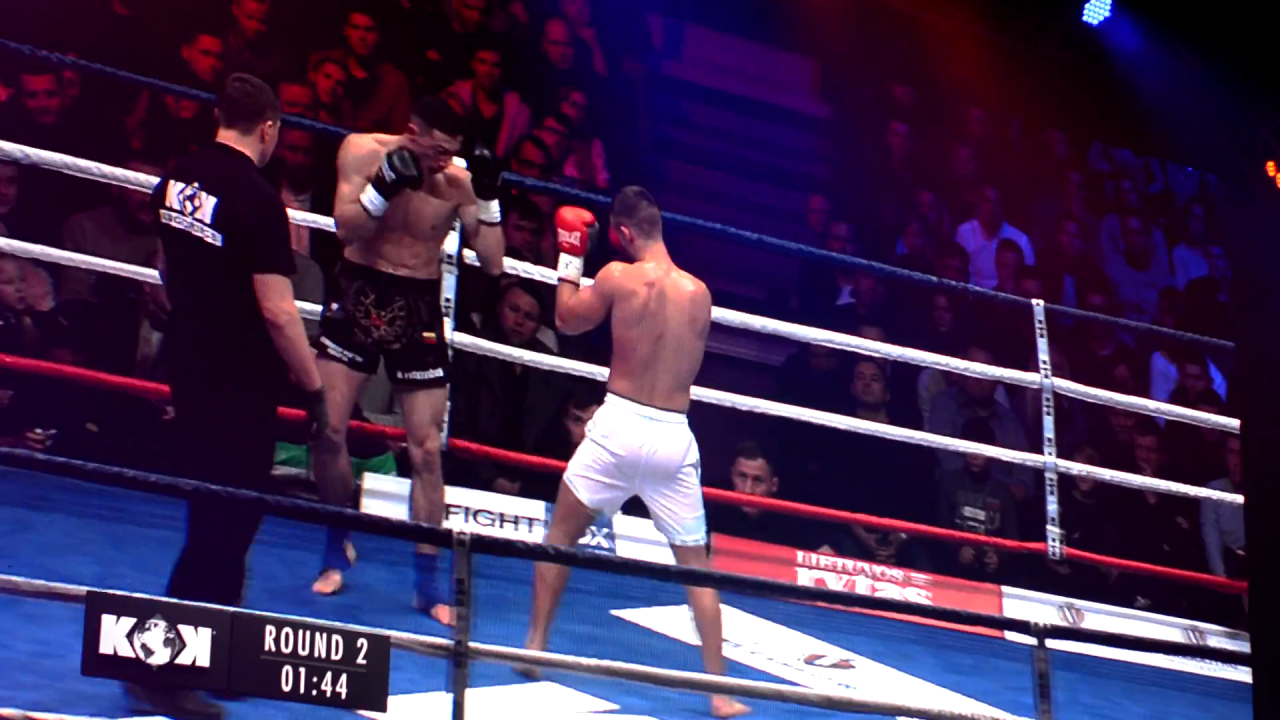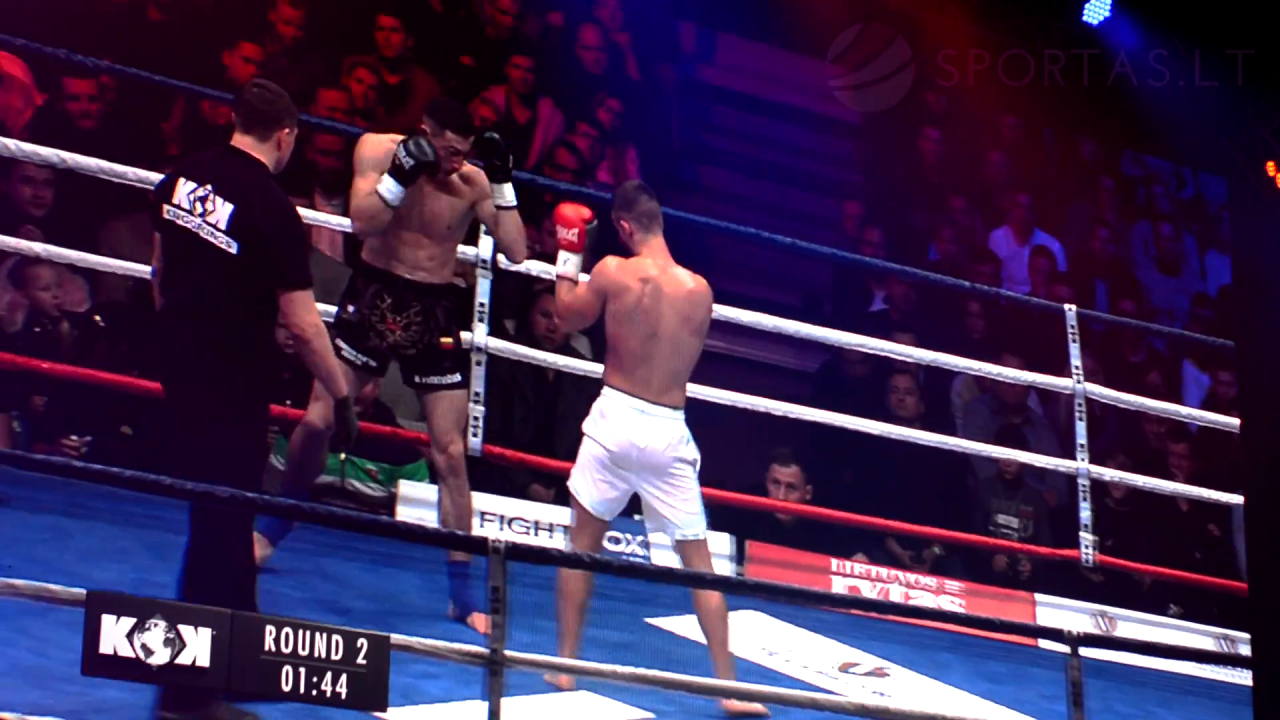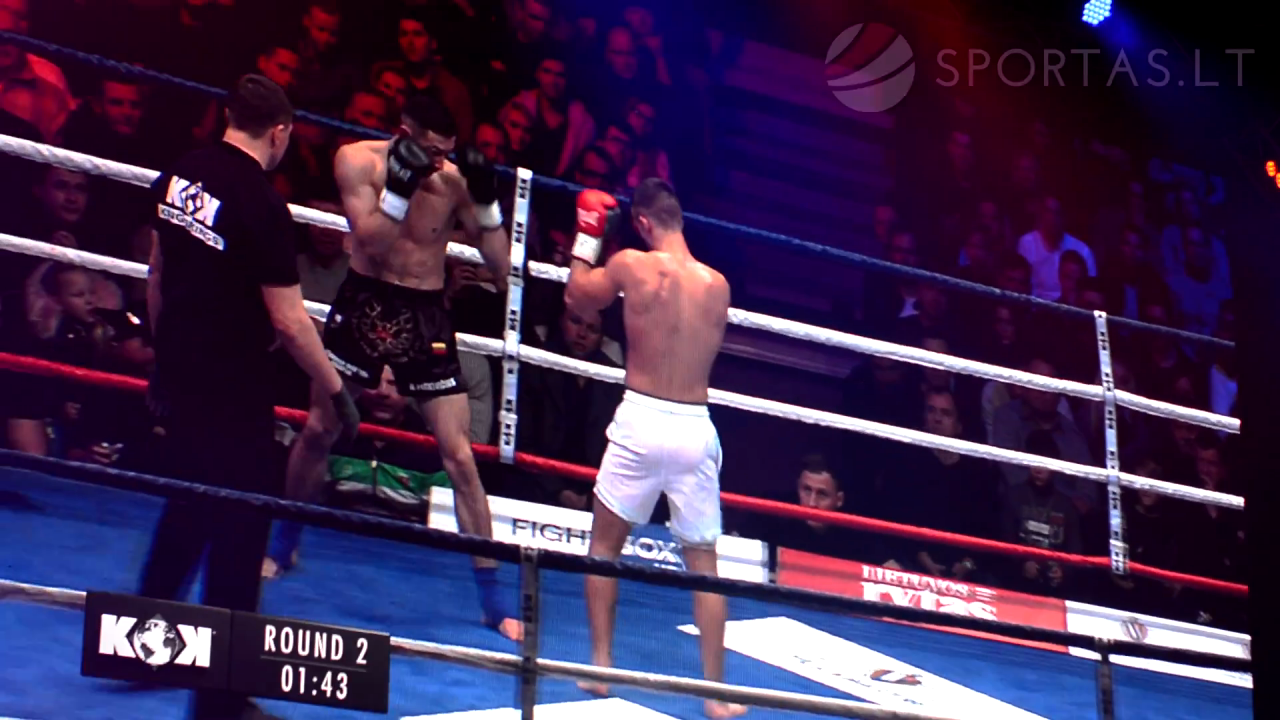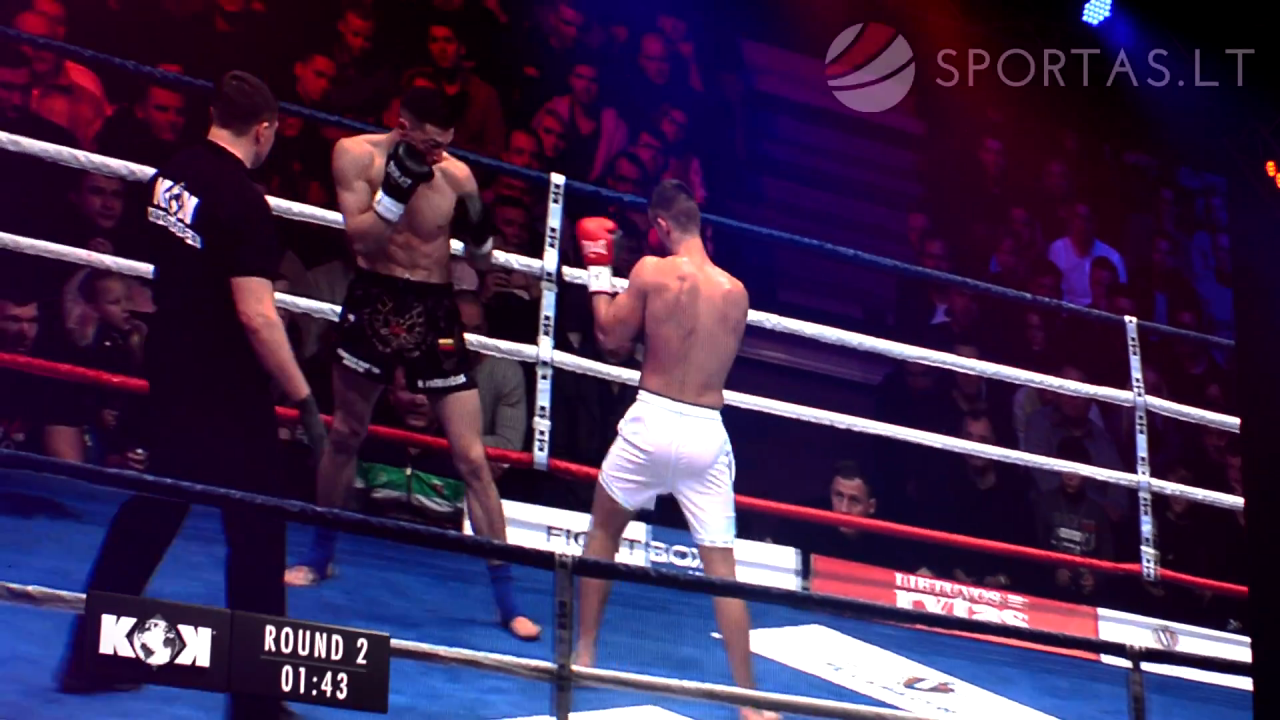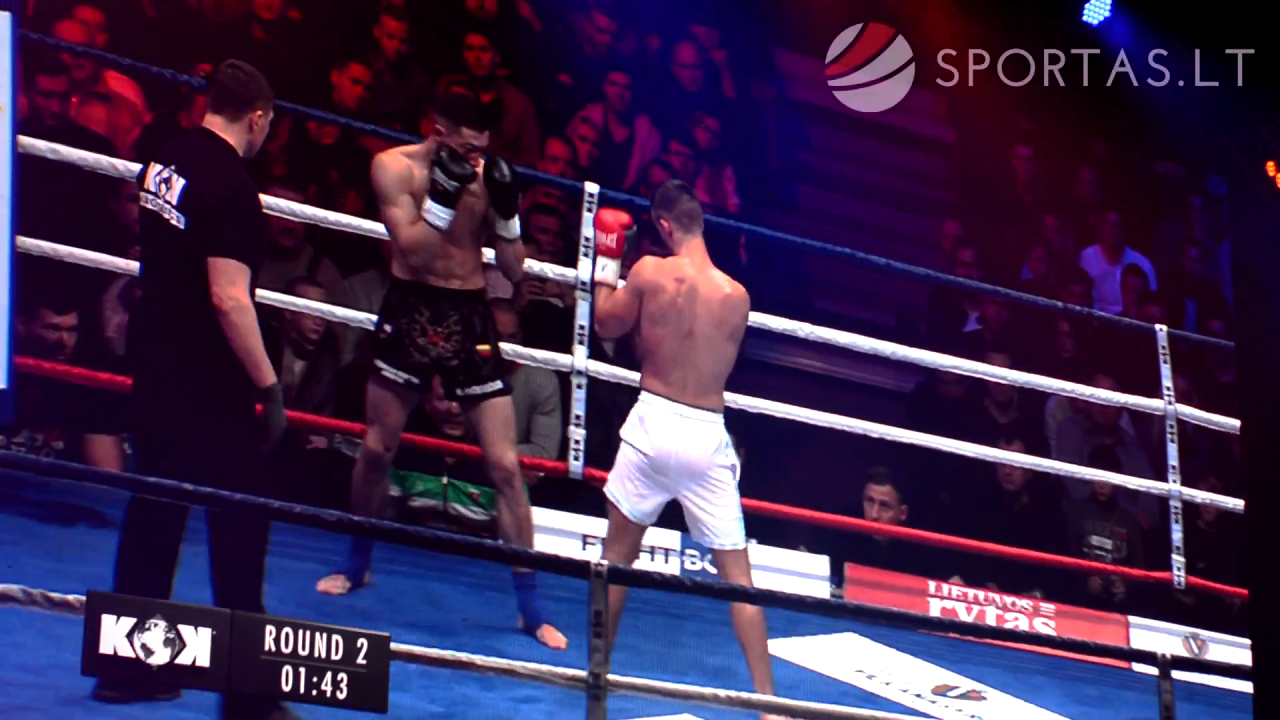
dt=0.2s
person 1, frame 1
left shoulder: (177, 176)
right shoulder: (258, 199)
right elbow: (277, 313)
right wrist: (316, 389)
left hip: (189, 364)
right hip: (237, 378)
left knee: (215, 508)
right knee: (227, 519)
person 1, frame 2
left shoulder: (182, 176)
right shoulder: (272, 209)
left elbow: (159, 271)
right elbow: (303, 326)
right wrist: (342, 395)
left hip: (179, 365)
right hip: (228, 382)
left knee: (223, 510)
right knee: (221, 521)
person 1, frame 3
left shoulder: (178, 175)
right shoulder: (262, 206)
left elbow: (157, 274)
right elbow: (288, 320)
right wrist: (337, 390)
left hip: (179, 369)
right hip: (232, 381)
left knee: (192, 505)
right knee: (240, 522)
person 1, frame 4
left shoulder: (169, 176)
right shoulder: (243, 202)
right elbow: (257, 314)
right wrist: (305, 399)
left hip: (170, 369)
right hip: (225, 385)
left knee: (156, 501)
right knee: (258, 529)
left ankle: (92, 650)
person 1, frame 5
left shoulder: (163, 160)
right shoulder: (231, 186)
right elbow: (230, 299)
right wrist: (269, 388)
left hip: (153, 356)
right hip: (205, 371)
left knee: (156, 502)
right knee: (239, 518)
person 2, frame 1
left shoulder: (460, 182)
right shoulder: (362, 150)
left elbow: (493, 265)
right elbow: (346, 227)
left wrist: (487, 197)
right wrist: (387, 183)
left hip: (418, 304)
right hip: (358, 292)
left knee: (426, 450)
right knee: (330, 428)
left ankle: (429, 586)
right ankle: (336, 551)
person 2, frame 2
left shoulder: (475, 180)
right shoulder: (377, 150)
left elbow: (518, 254)
right elbow: (363, 223)
left wrist: (502, 181)
right wrist: (402, 173)
left hip: (435, 310)
right hip: (373, 295)
left knee: (449, 455)
right knee: (318, 422)
left ankle: (463, 594)
right ankle: (275, 526)
person 2, frame 3
left shoulder: (457, 181)
right shoulder: (358, 160)
left elbow: (499, 267)
right elbow: (368, 241)
left wrist: (487, 200)
right wrist: (400, 185)
left hip: (425, 316)
right hip: (363, 304)
left knee: (460, 459)
right knee: (316, 432)
left ankle: (494, 599)
right ankle: (282, 546)
person 2, frame 4
left shoulder: (458, 176)
right shoulder: (356, 155)
left elbow: (479, 266)
right elbow: (360, 238)
left wrist: (480, 238)
right wrist: (396, 188)
left hip: (434, 311)
right hip: (374, 302)
left knee: (471, 457)
right knee: (343, 435)
left ankle: (507, 599)
right ankle: (319, 555)
person 2, frame 5
left shoulder: (487, 178)
right shoulder: (394, 167)
left elbow: (512, 270)
right elbow: (411, 252)
left wrist: (508, 210)
right wrist: (443, 195)
left hip: (470, 318)
right hip: (410, 311)
left knee: (504, 466)
right knee: (377, 448)
left ankle: (530, 609)
right ankle: (357, 564)
person 3, frame 1
left shoulder: (617, 276)
right shoulder: (700, 294)
left elbow: (568, 321)
left wrist: (569, 253)
left hip: (620, 424)
right hip: (674, 436)
left knee: (562, 531)
right knee: (696, 566)
left ankle: (536, 645)
person 3, frame 2
left shoulder: (614, 272)
right shoulder: (700, 290)
left elbow: (567, 317)
left wrist: (569, 250)
left hip: (616, 419)
right hip: (669, 432)
left knee: (581, 546)
right knee: (699, 564)
left ankle: (564, 663)
person 3, frame 3
left shoulder: (632, 264)
right shoulder: (718, 286)
left elbow: (578, 301)
left wrist: (587, 235)
left hip: (641, 422)
right hip: (695, 430)
left knee: (604, 546)
right knee: (702, 563)
left ankle: (599, 665)
person 3, frame 4
left shoulder: (651, 271)
right shoulder: (737, 292)
left elbow: (610, 336)
left wrist: (598, 268)
left hip: (652, 422)
right hip: (707, 433)
left knee: (602, 532)
right knee: (721, 569)
left ankle: (584, 652)
person 3, frame 5
left shoulder: (651, 271)
right shoulder: (738, 296)
left elbow: (607, 325)
left wrist: (608, 258)
left hip: (654, 424)
right hip: (708, 436)
left knee: (618, 553)
right knee: (736, 575)
